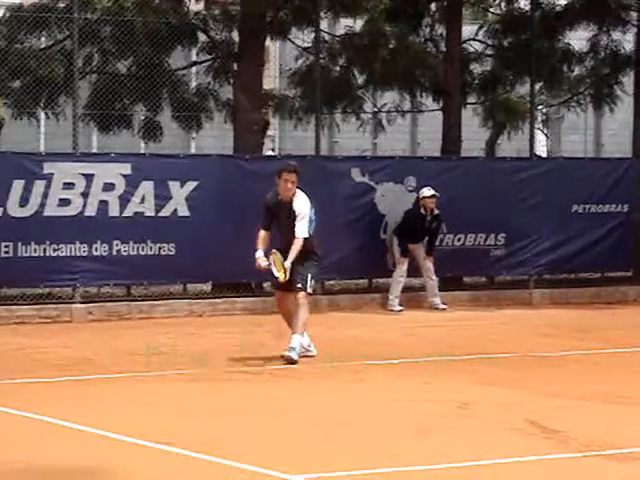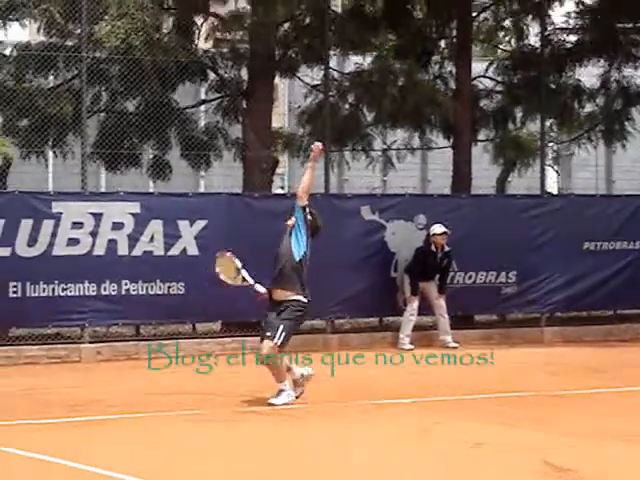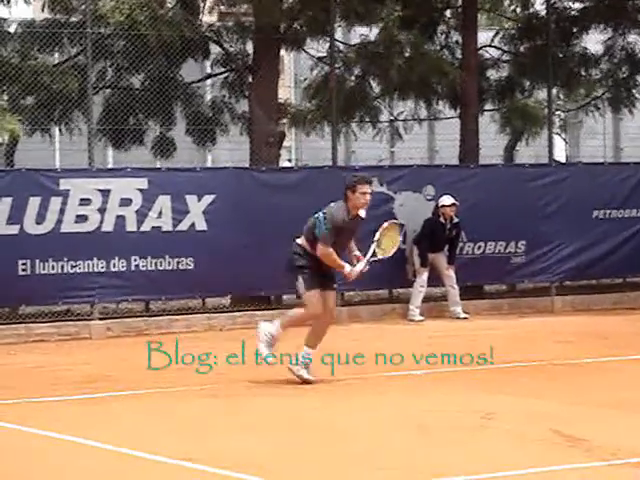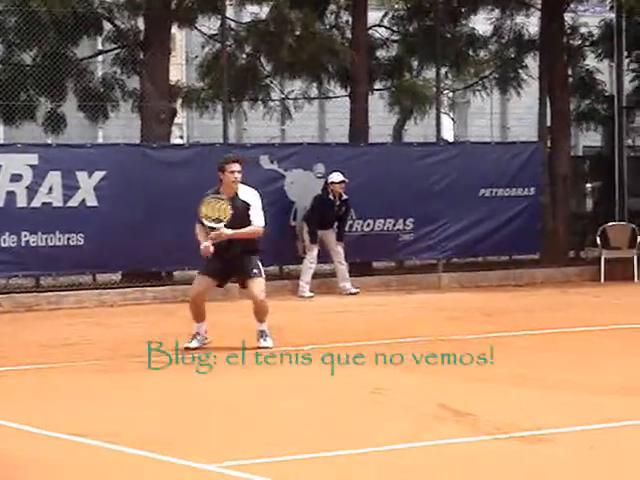
dt=1s
person 1, frame 1
left shoulder: (302, 202)
right shoulder: (271, 199)
left elbow: (300, 238)
right elbow: (265, 229)
left wrist: (289, 262)
right wrist: (260, 253)
left hip: (305, 255)
right hip: (285, 254)
left knee: (301, 296)
right knee: (282, 299)
left ankle: (295, 345)
right ankle: (305, 343)
person 1, frame 2
left shoulder: (299, 236)
right shoulder: (289, 243)
left elbow: (302, 195)
left wrist: (312, 162)
right wrist: (270, 291)
left hip: (292, 306)
right hip: (278, 306)
left knee: (268, 350)
right knee: (269, 353)
left ankle: (286, 390)
right ankle: (299, 373)
person 1, frame 3
left shoulder: (359, 213)
right shoulder: (336, 215)
right elbow: (323, 251)
left wrist: (355, 253)
right wrist: (345, 268)
left hip: (325, 263)
right hip: (305, 258)
left knee: (329, 314)
right knee: (315, 311)
left ankle: (302, 360)
right ankle: (270, 330)
person 1, frame 4
left shoulder: (250, 195)
left elbow: (258, 229)
right elbow: (200, 224)
left wrist: (229, 233)
right wrist: (204, 242)
left hip: (247, 253)
right hip: (219, 253)
left knee: (259, 297)
right knee: (196, 294)
left ankle: (262, 332)
right ankle: (200, 334)
person 2, frame 1
left shoulder: (437, 216)
right shoulder: (412, 214)
left elbow: (433, 236)
right elbow: (402, 234)
left wrist: (429, 253)
right wrist: (404, 254)
left hip: (419, 243)
right hip: (400, 241)
left knee: (429, 269)
right knee: (401, 269)
left ankle: (435, 301)
right ankle: (392, 303)
person 2, frame 2
left shoulder: (447, 253)
right shoulder: (423, 251)
left elbow: (444, 273)
right elbow: (414, 272)
left wrist: (442, 291)
right wrist: (414, 293)
left hip: (430, 281)
right hip: (412, 279)
left knee: (441, 307)
right knee: (412, 307)
left ankle: (447, 340)
right ankle: (403, 341)
person 2, frame 3
left shoulder: (456, 224)
right shoulder: (431, 222)
left elbow: (453, 245)
right elbow: (423, 244)
left wrist: (451, 263)
right wrist: (424, 264)
left hip: (439, 252)
right hip: (421, 251)
left knee: (451, 277)
right knee: (422, 279)
left ankle: (457, 311)
right ankle: (413, 313)
person 2, frame 4
left shoulder: (345, 201)
right shoulder: (320, 199)
left elbow: (342, 221)
right elbow: (313, 220)
left wrist: (340, 238)
right wrist: (313, 240)
left hip: (328, 229)
right hip: (311, 228)
left knee: (339, 254)
right knee: (311, 256)
left ankle: (346, 287)
right ankle: (303, 289)
